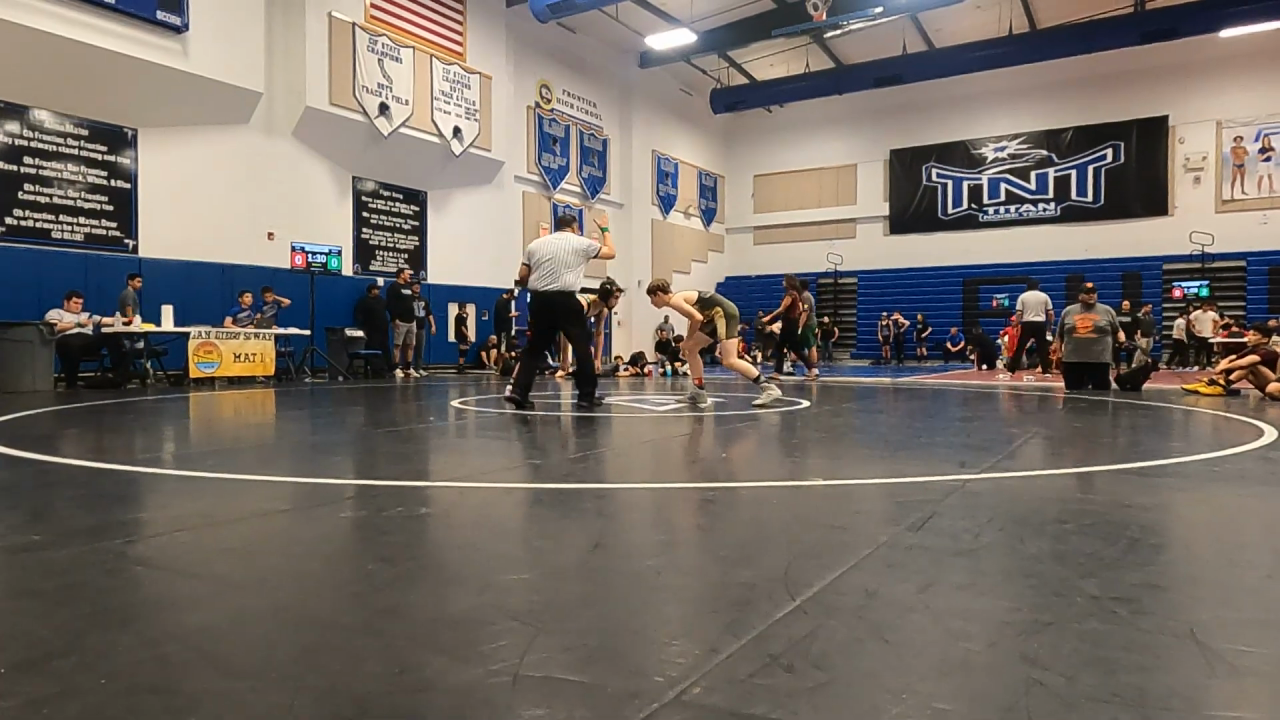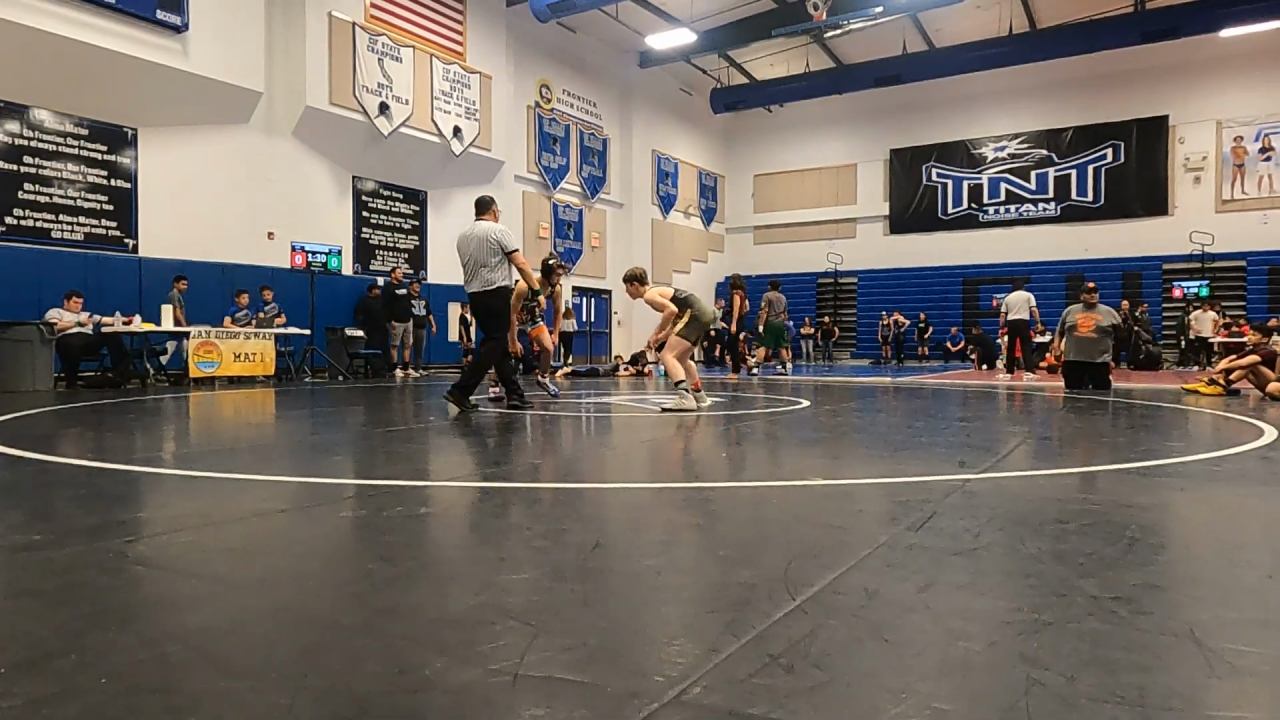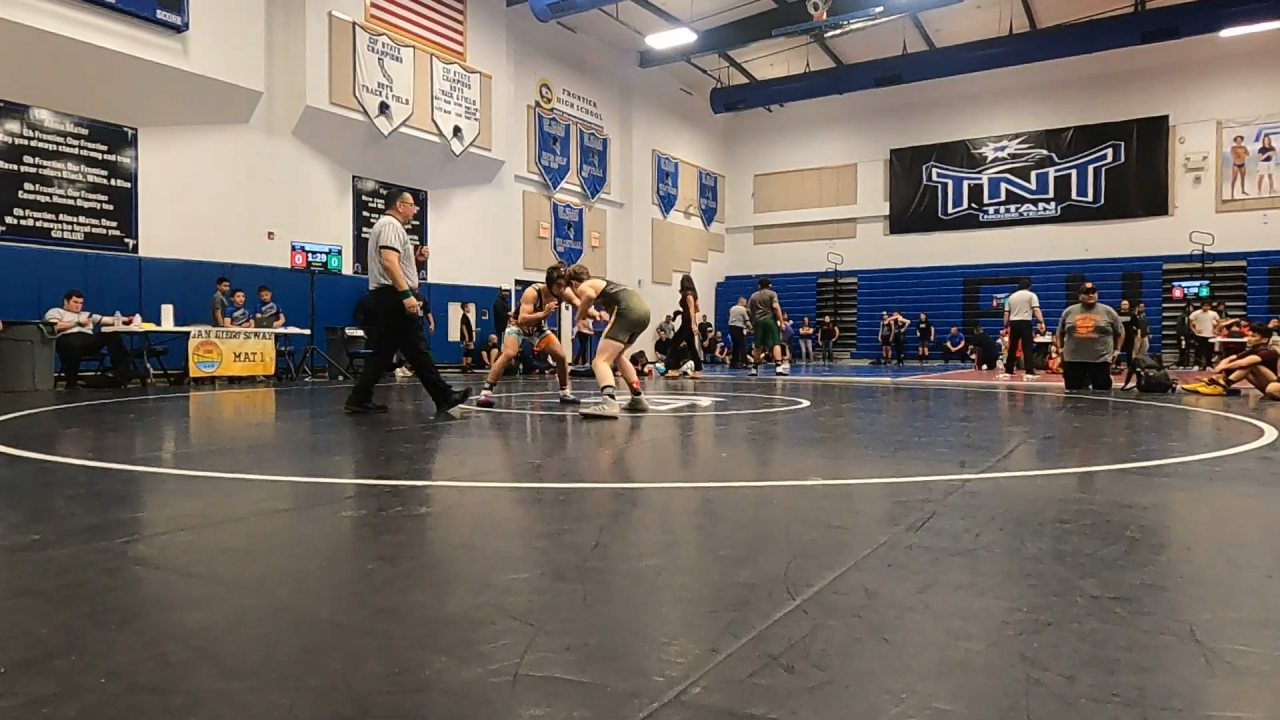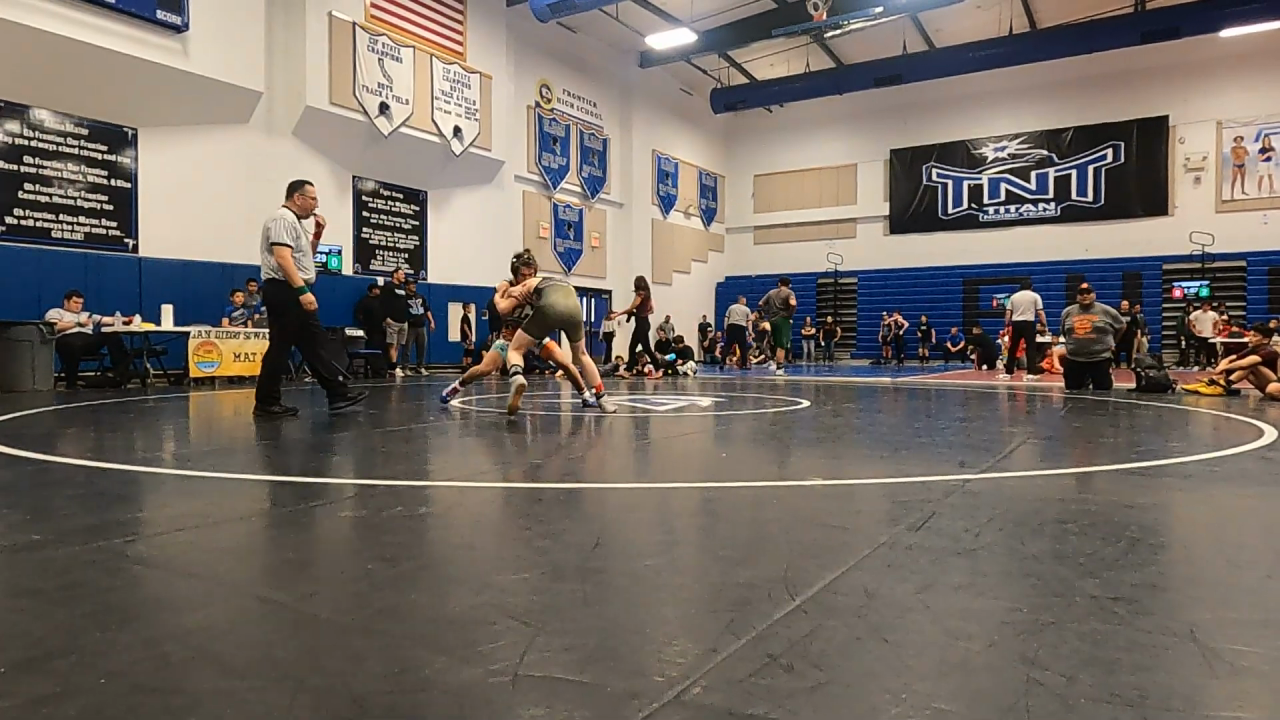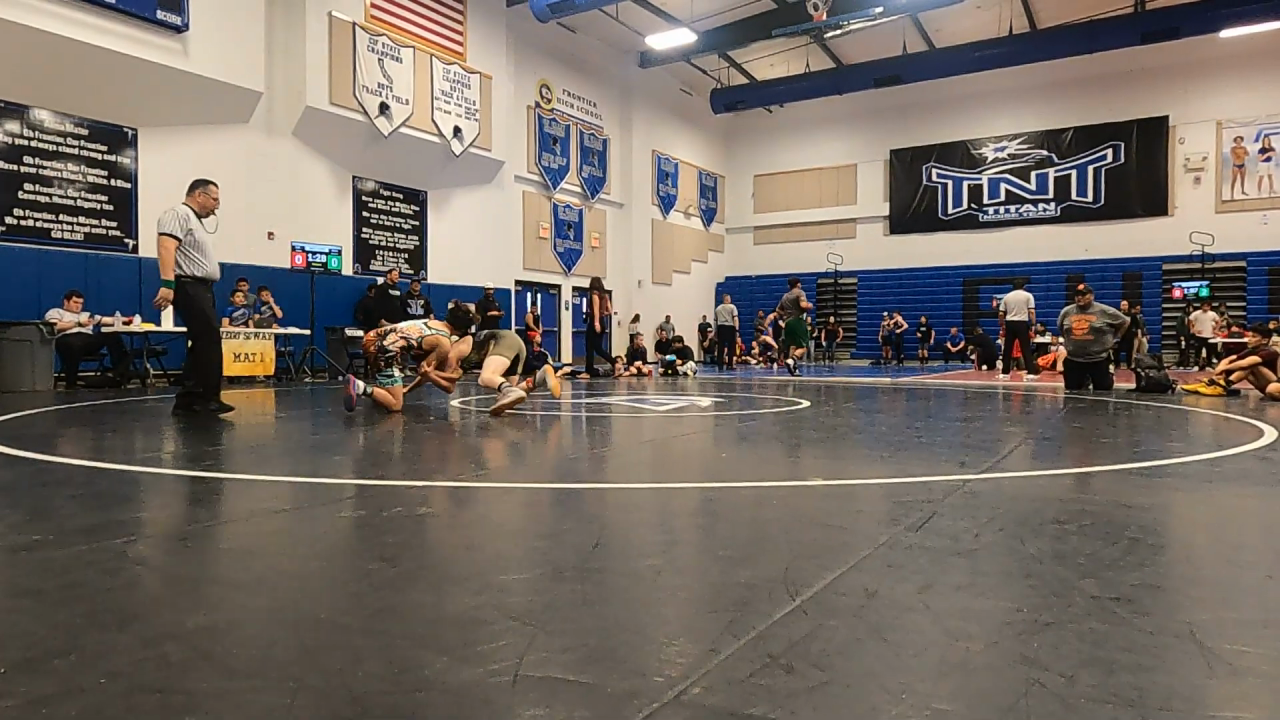
dt=0.7s
person 1, frame 1
left shoulder: (536, 244)
right shoulder: (581, 242)
left elbow: (522, 275)
right elbow: (610, 253)
right wrist: (604, 229)
left hip: (538, 299)
right hip: (565, 299)
left knee: (534, 347)
right knee: (582, 347)
left ankle: (519, 391)
right ankle: (587, 395)
person 1, frame 2
left shoulder: (463, 236)
right shoulder: (498, 230)
right elbow: (520, 263)
right wrist: (536, 290)
left hip: (476, 297)
right hip: (496, 296)
left knee: (500, 346)
right knee: (495, 346)
left ankle: (514, 395)
right ankle: (459, 392)
person 1, frame 3
left shoulder: (384, 225)
right shoulder: (391, 225)
right elbow: (389, 261)
left wrist: (413, 258)
right wrist: (406, 294)
left hip: (383, 296)
right hip: (392, 296)
left knee: (383, 351)
right knee: (417, 348)
left ankle: (359, 398)
right ankle: (443, 397)
person 1, frame 4
left shoulder: (294, 222)
right shoulder: (283, 219)
left elbow: (305, 256)
right elbow: (282, 258)
left wrist: (317, 234)
right wrist: (302, 291)
left hip: (296, 292)
right hip: (285, 292)
left knee: (315, 342)
right knee: (282, 347)
left ankle: (338, 394)
right ankle: (267, 402)
person 1, frame 5
left shoulder: (197, 222)
right shoulder: (179, 214)
right elbow: (166, 248)
left wrist: (209, 301)
right wrist: (168, 284)
left hip: (201, 289)
right hip: (189, 287)
left knee: (206, 343)
right knee: (209, 340)
left ankle: (189, 400)
right ankle: (205, 396)
